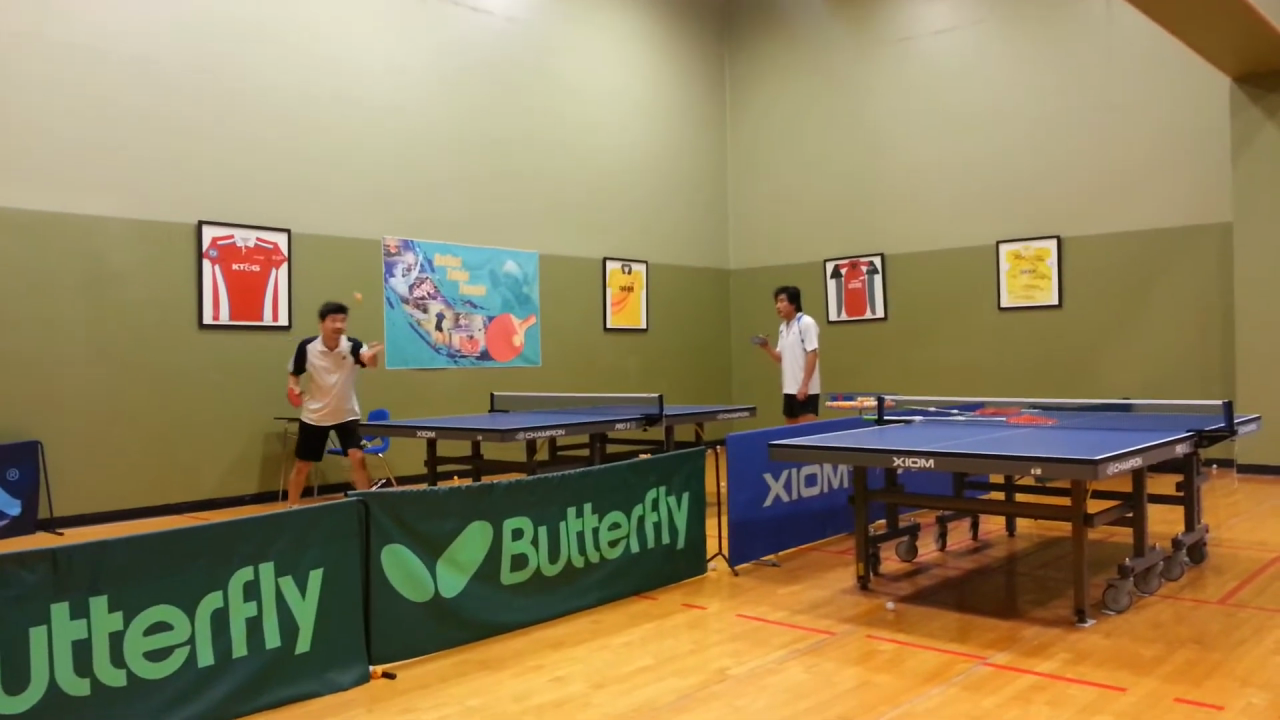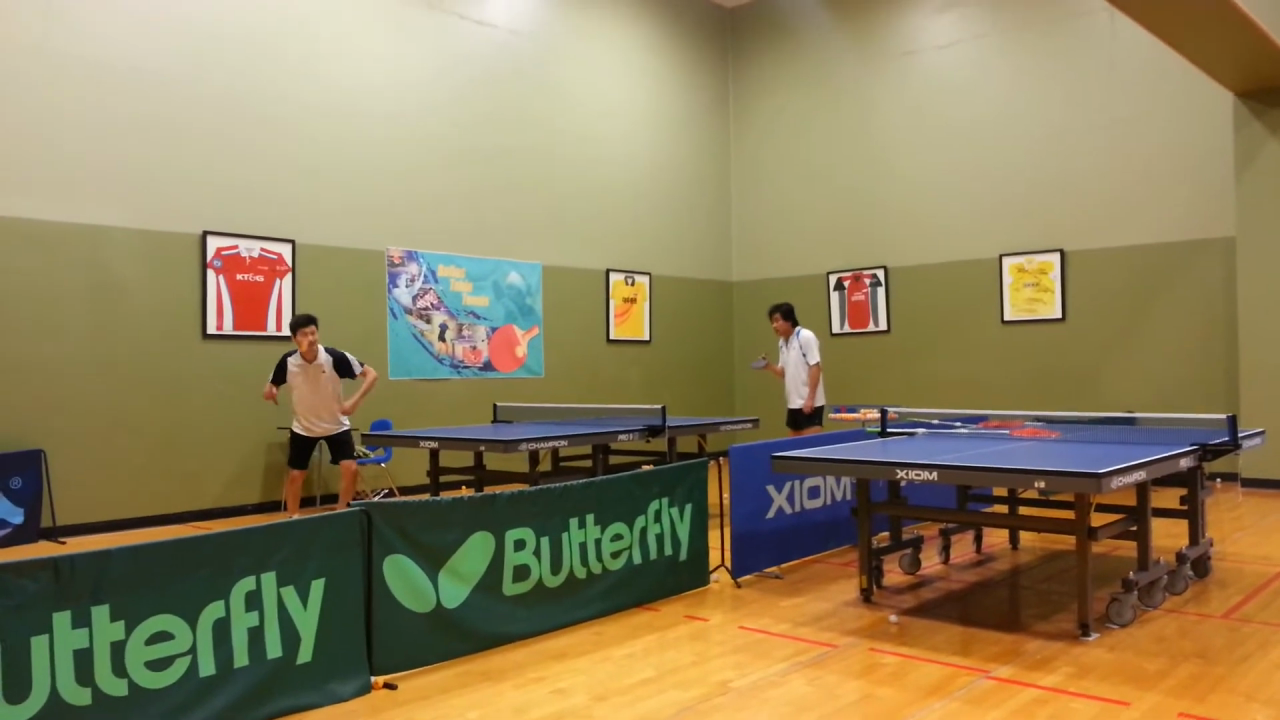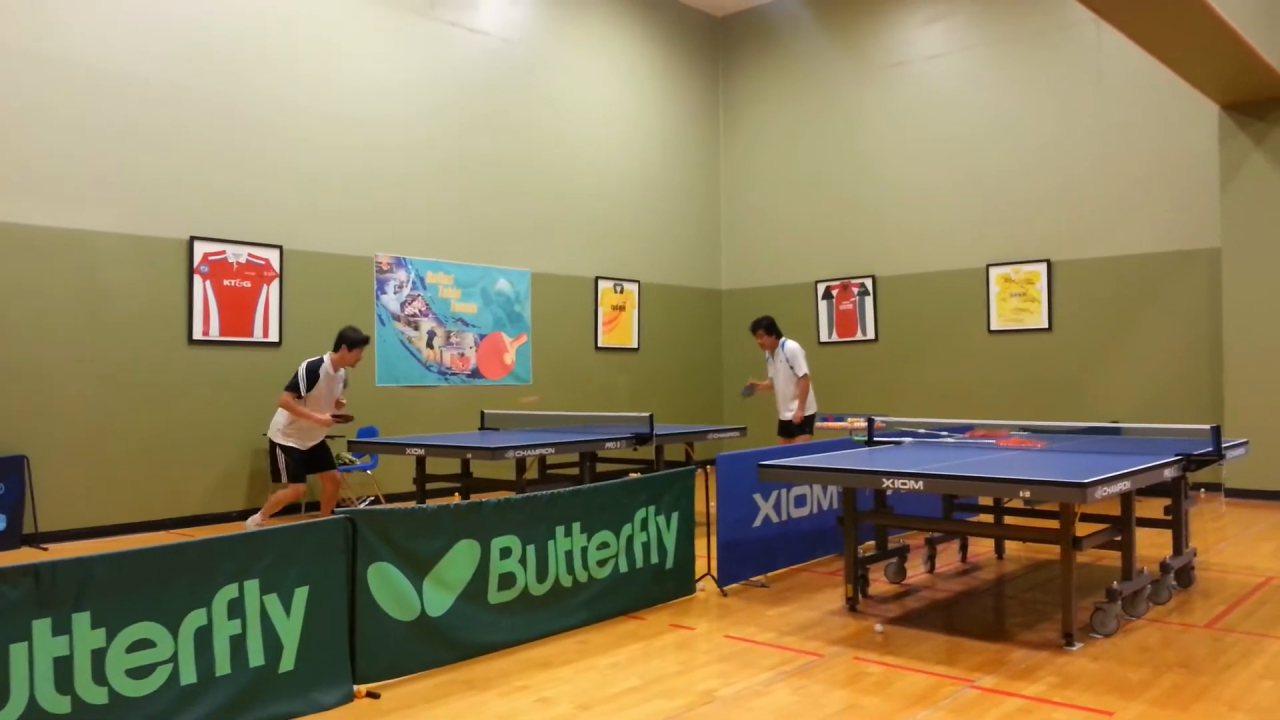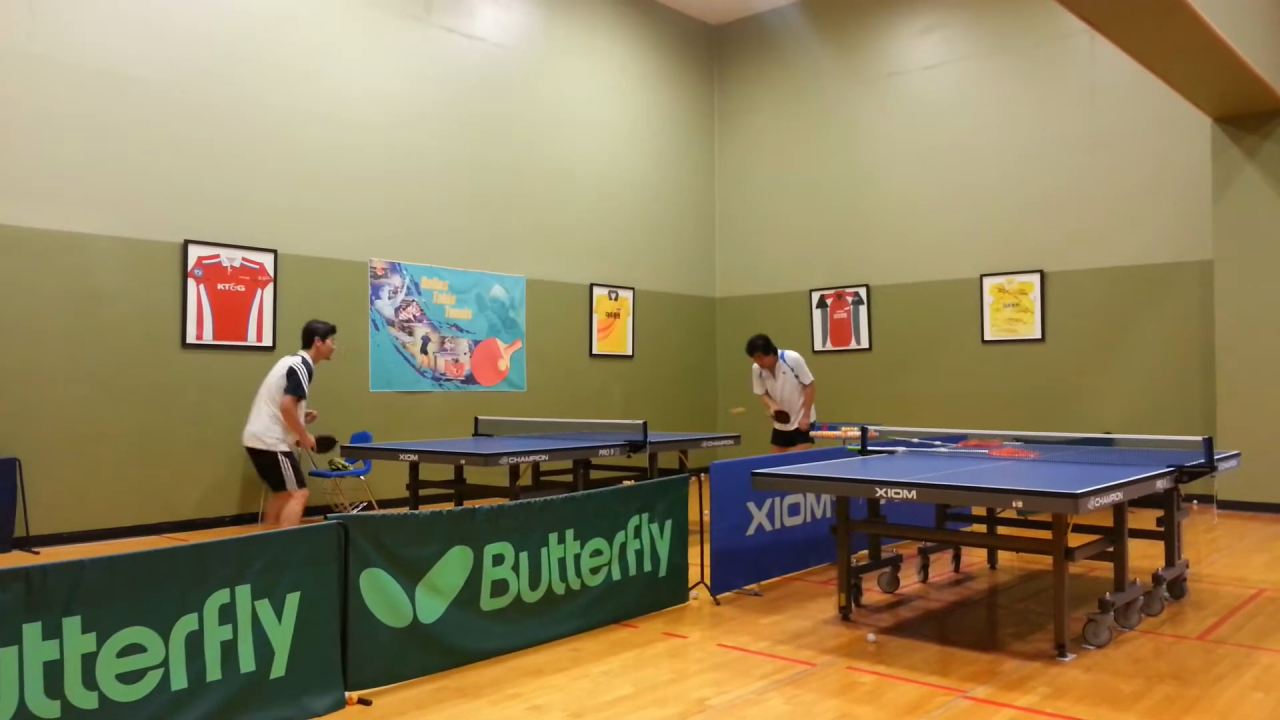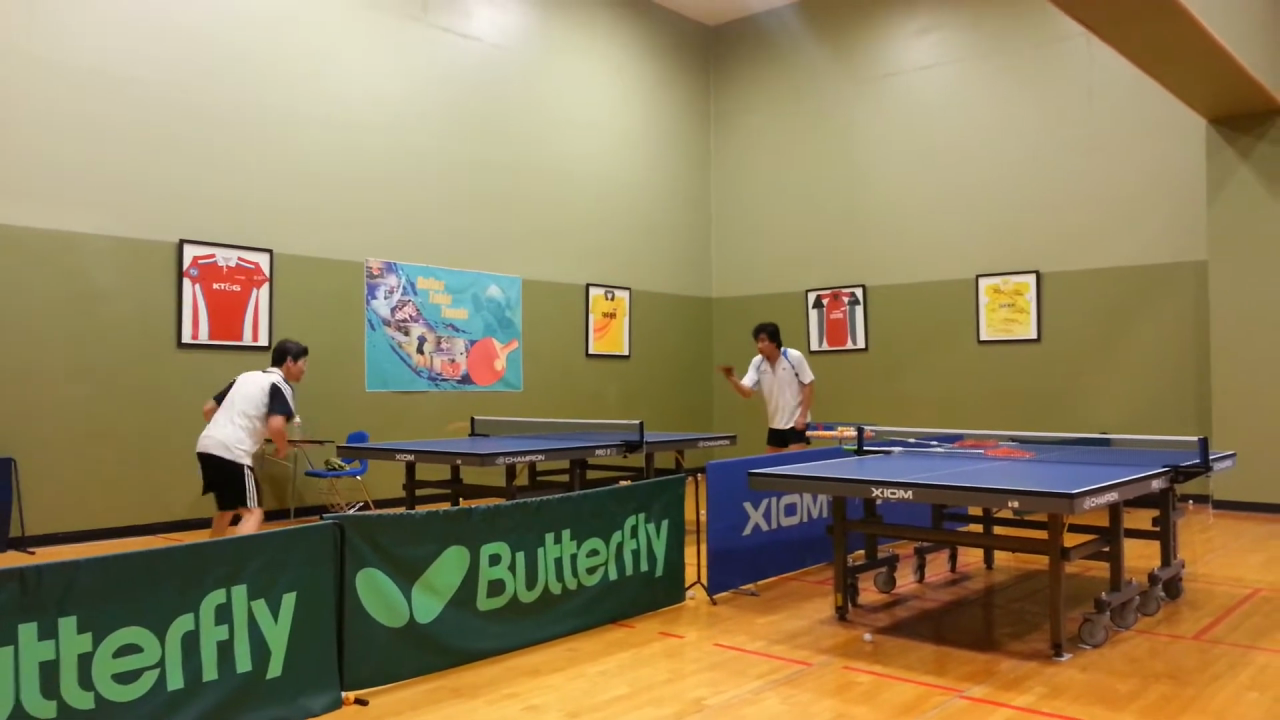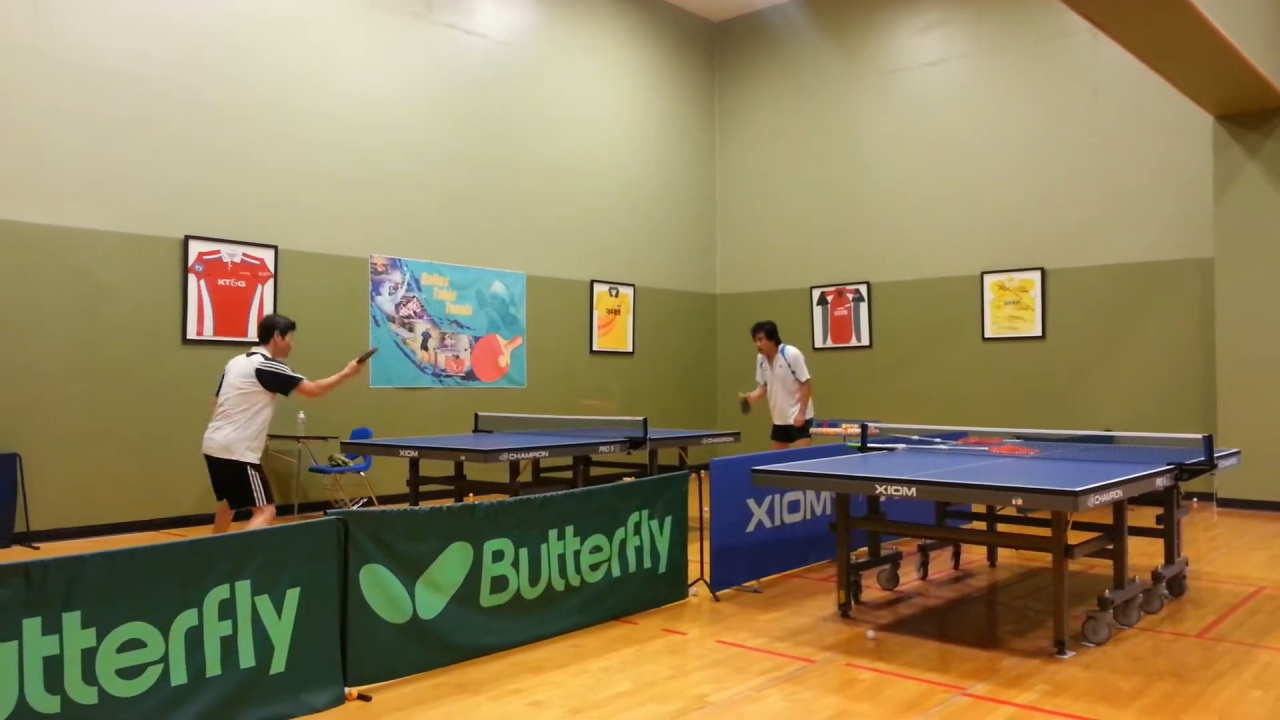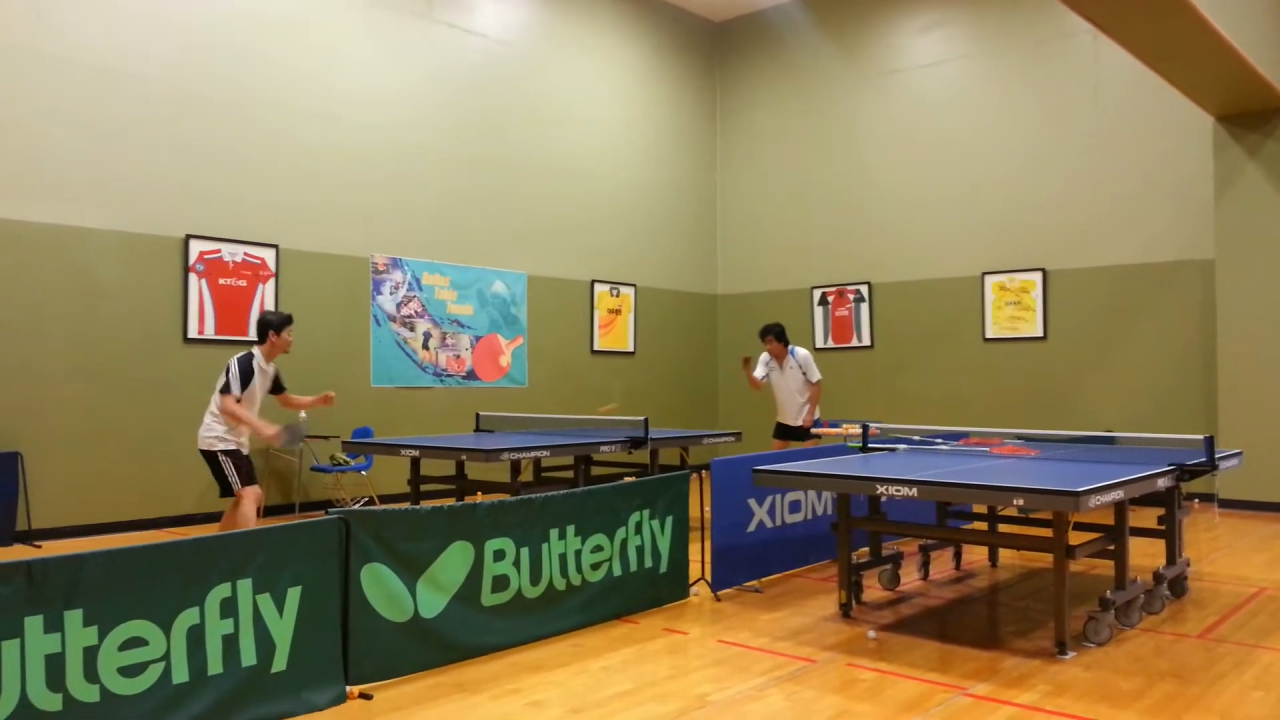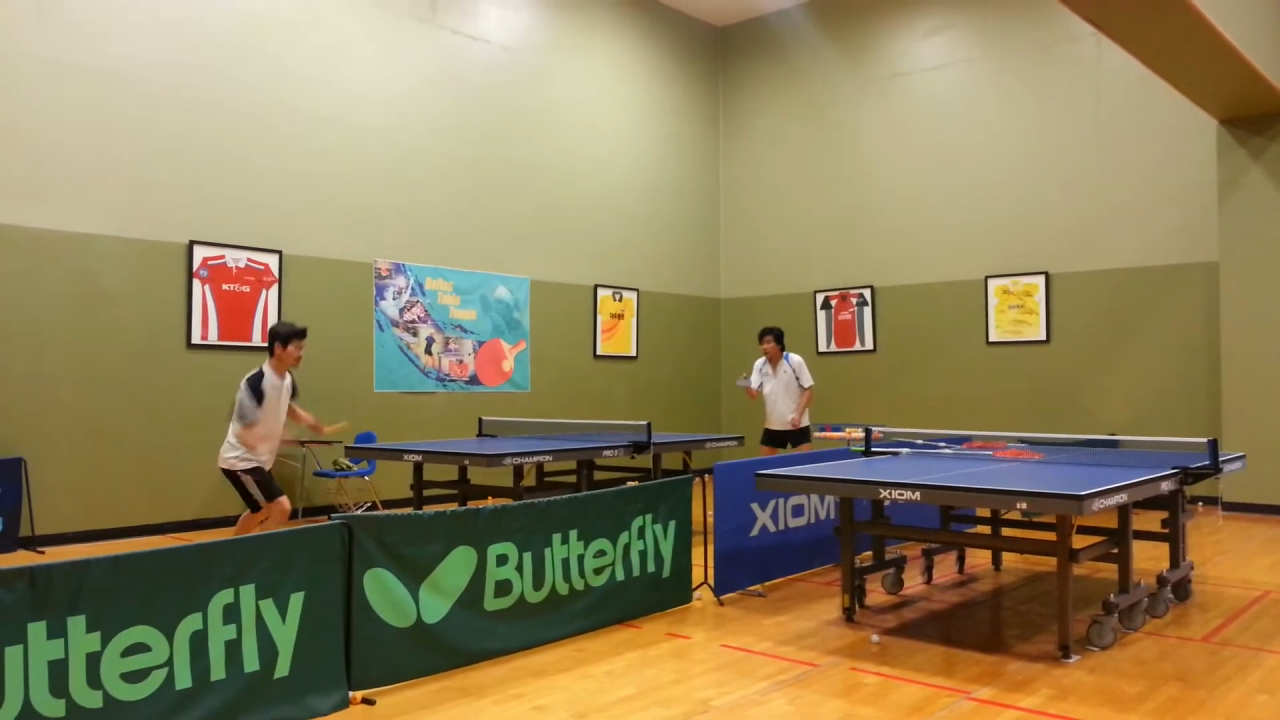
dt=0.4s
person 1, frame 1
left shoulder: (353, 346)
right shoulder: (306, 347)
left elbow: (369, 360)
right elbow: (294, 375)
left wrist: (373, 355)
right wrist: (294, 388)
left hip: (347, 414)
right hip: (313, 416)
left knee: (358, 458)
right knee: (302, 465)
right ankle: (292, 507)
person 1, frame 2
left shoulder: (336, 358)
right shoulder: (287, 361)
left elbow: (371, 374)
right elbow: (273, 384)
left wrist: (354, 401)
right wrist: (270, 391)
left hip: (337, 425)
right hip: (303, 427)
left knee: (350, 469)
right knee: (296, 475)
right ankle: (292, 519)
person 1, frame 3
left shoulder: (342, 373)
right shoulder: (311, 369)
right elbow: (285, 401)
left wrist: (338, 403)
right wrist: (317, 417)
left hip: (312, 438)
right hip: (287, 437)
left knee: (333, 479)
right knee: (294, 489)
right ankle: (258, 519)
person 1, frame 4
left shoulder: (292, 363)
right shoulder: (301, 366)
right elbow: (287, 406)
left wrist: (302, 417)
right wrist: (304, 436)
left hip: (257, 438)
right hip: (270, 442)
left knee: (283, 494)
right knee: (298, 495)
person 1, frame 5
left shoulder: (245, 377)
right shoulder: (281, 387)
left elbow: (208, 410)
right elbow: (276, 427)
right wrist: (281, 447)
left hip: (207, 447)
right hip: (231, 453)
left knee: (229, 505)
right knee: (253, 512)
person 1, frame 6
left shoulder: (236, 363)
right shoulder: (267, 366)
right elbow: (312, 390)
right wrist: (345, 372)
left hip: (215, 446)
right hip: (238, 451)
left knee: (231, 501)
right knee: (265, 511)
person 1, frame 7
left shoulder: (270, 369)
right shoulder: (242, 364)
left elbow: (286, 401)
right elbow: (226, 405)
left wrist: (319, 399)
right wrist: (261, 427)
left hip: (237, 444)
right hip: (219, 441)
left knee: (246, 499)
right knee: (250, 495)
person 1, frame 8
left shoulder: (287, 379)
right shoulder: (254, 384)
left elbow: (288, 406)
right elbow: (247, 435)
left wrist: (306, 420)
left hip: (259, 460)
right hip: (240, 460)
left knee: (260, 511)
right knee: (281, 507)
